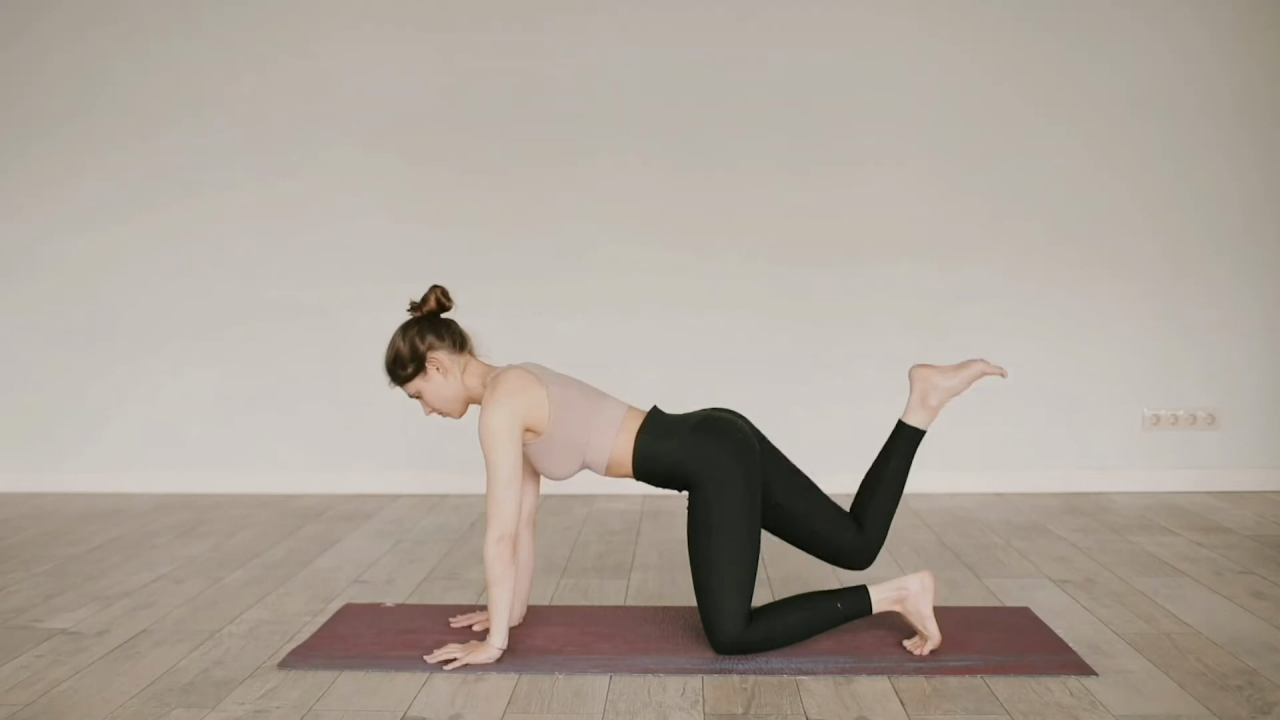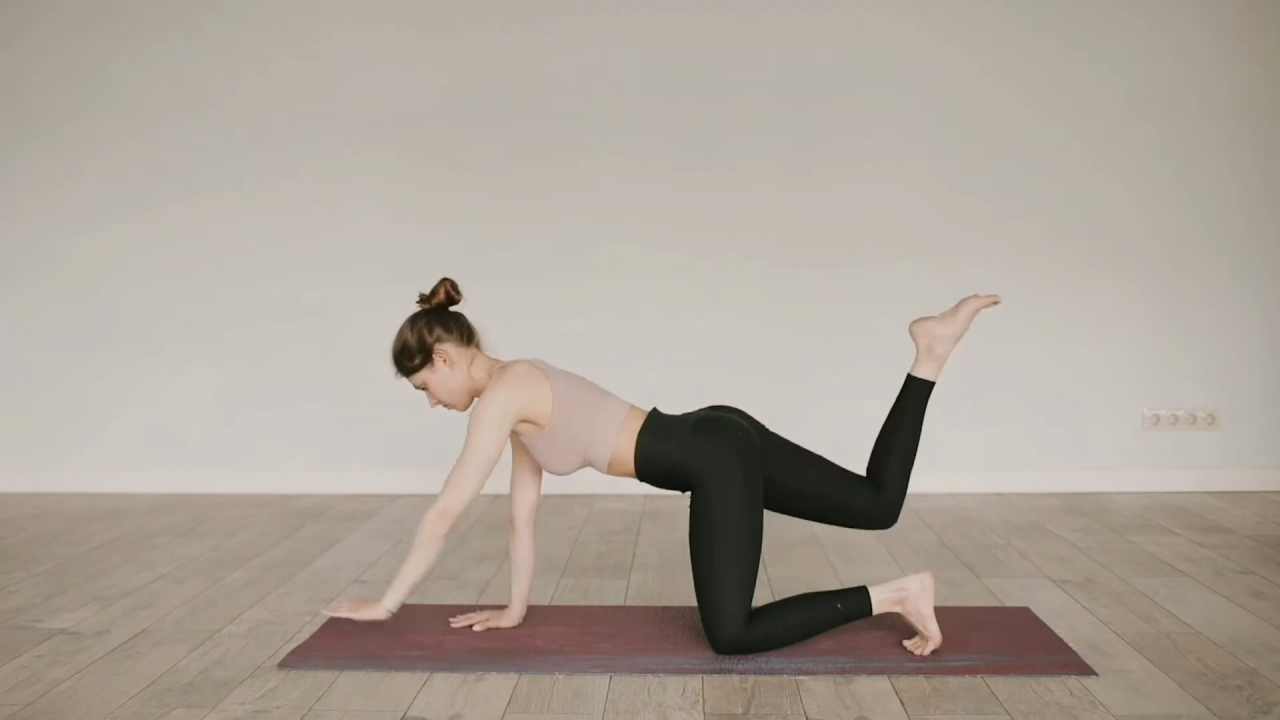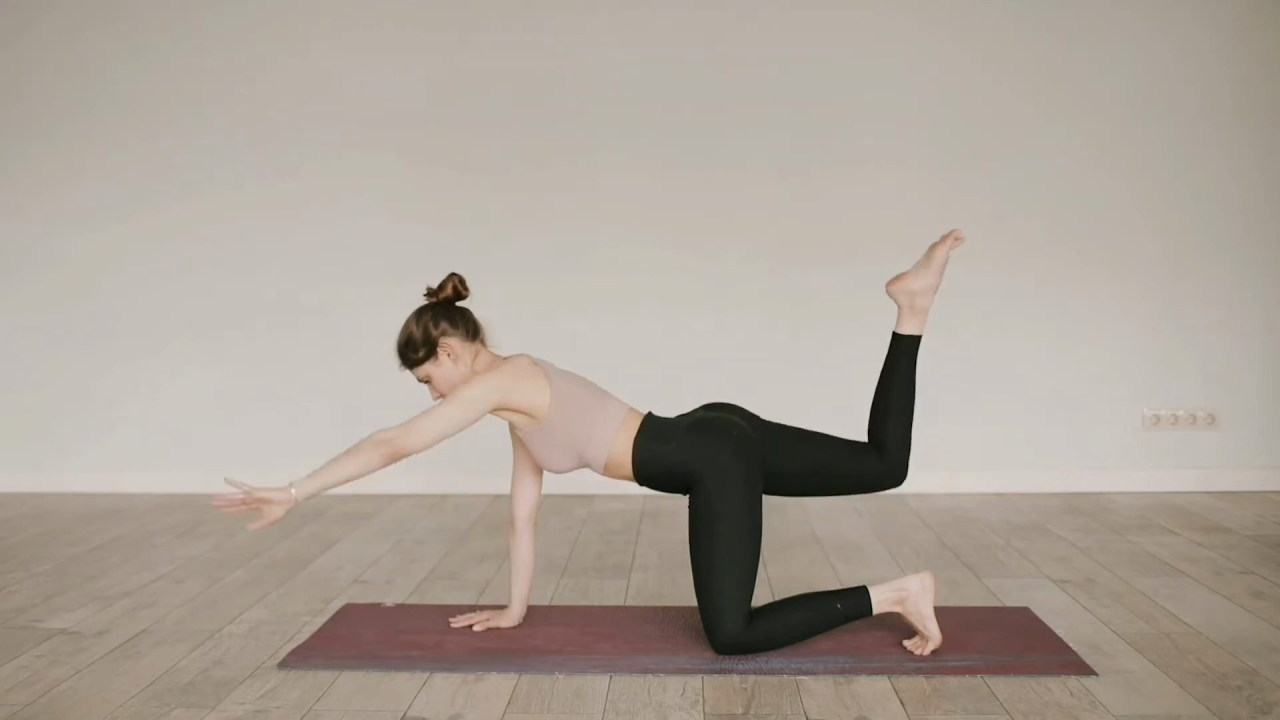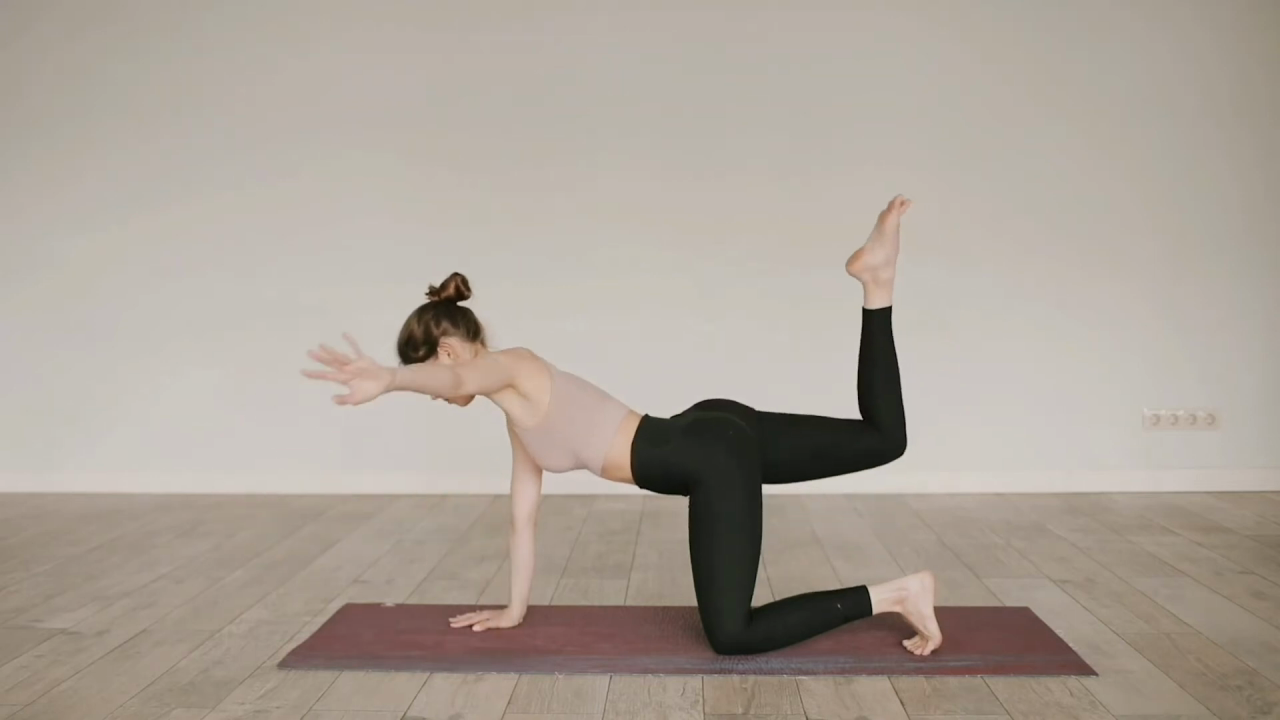
dt=0.3s
person 1, frame 1
left shoulder: (498, 404)
right shoulder: (515, 394)
left elbow: (501, 533)
right elbow: (524, 518)
left wrist: (493, 640)
right wrist: (513, 608)
left hip: (714, 460)
right hip: (720, 444)
left knee: (730, 633)
right knee: (857, 545)
left ankle: (893, 595)
right ankle: (921, 402)
person 1, frame 2
left shoulder: (501, 394)
right shoulder: (517, 395)
left elbow: (449, 508)
right elbow: (522, 514)
left wrist: (390, 600)
right wrist: (514, 608)
left hip: (716, 459)
right hip: (720, 443)
left knee: (732, 635)
right knee: (877, 504)
left ankle: (889, 595)
right ankle: (928, 354)
person 1, frame 3
left shoulder: (500, 380)
right shoulder: (517, 396)
left elbow: (403, 439)
right elbow: (524, 514)
left wrist: (298, 489)
right wrist: (515, 609)
left hip: (715, 460)
right hip: (719, 442)
left knee: (731, 634)
right knee: (883, 466)
left ankle: (890, 595)
right ankle: (912, 307)
person 1, frame 4
left shoulder: (511, 368)
right shoulder: (521, 410)
left elbow: (456, 380)
right elbow: (524, 513)
left wrist: (388, 379)
right wrist: (515, 609)
left hip: (713, 461)
right hip: (716, 437)
left knee: (732, 636)
right knee: (883, 438)
left ankle: (891, 596)
right ankle: (876, 281)
